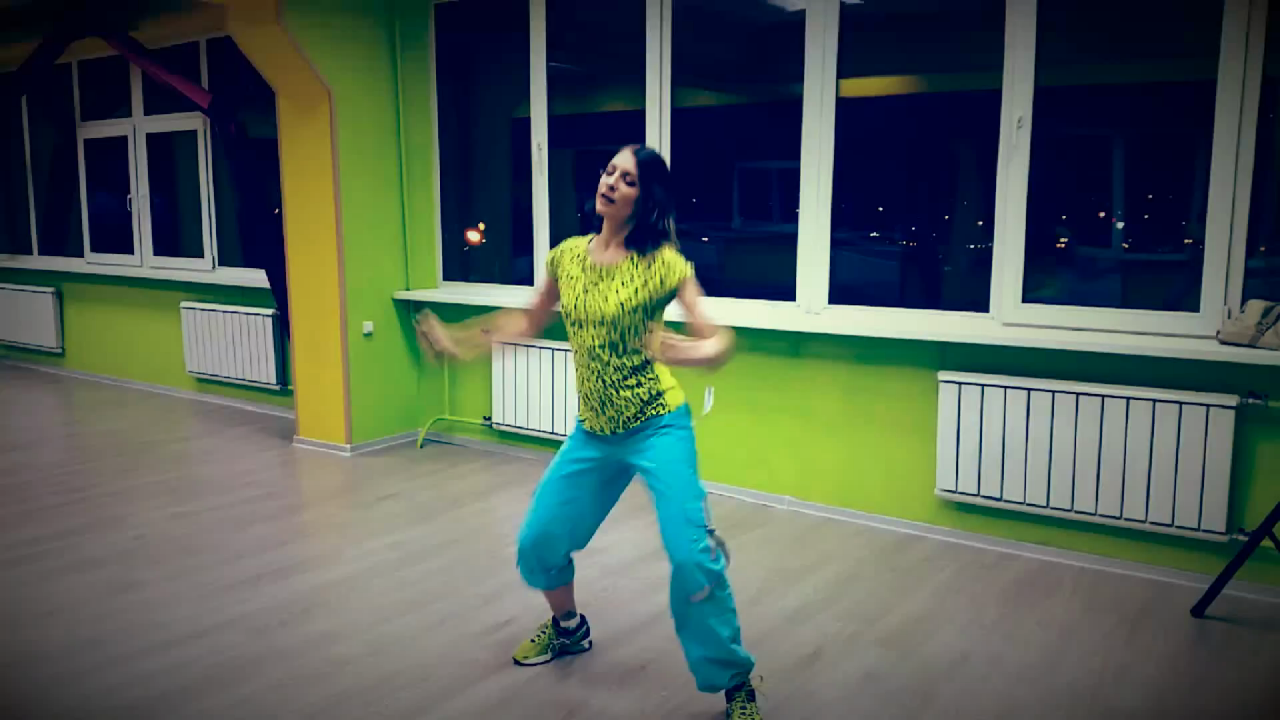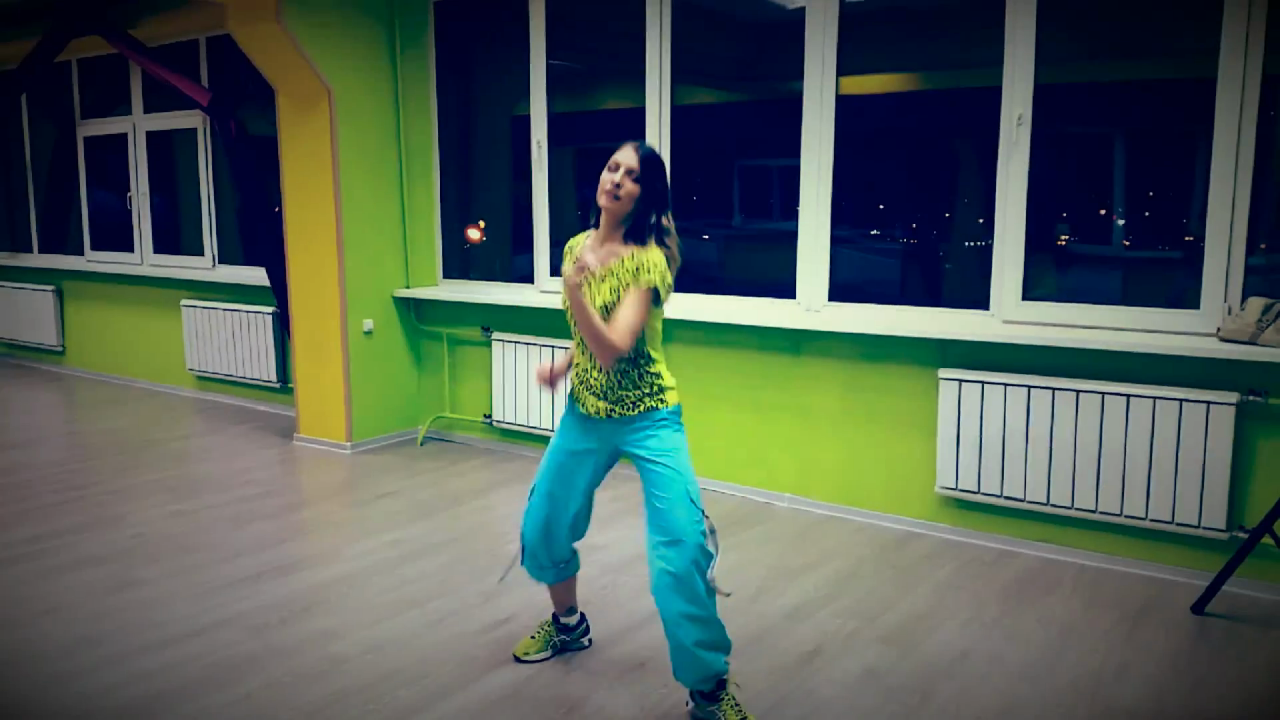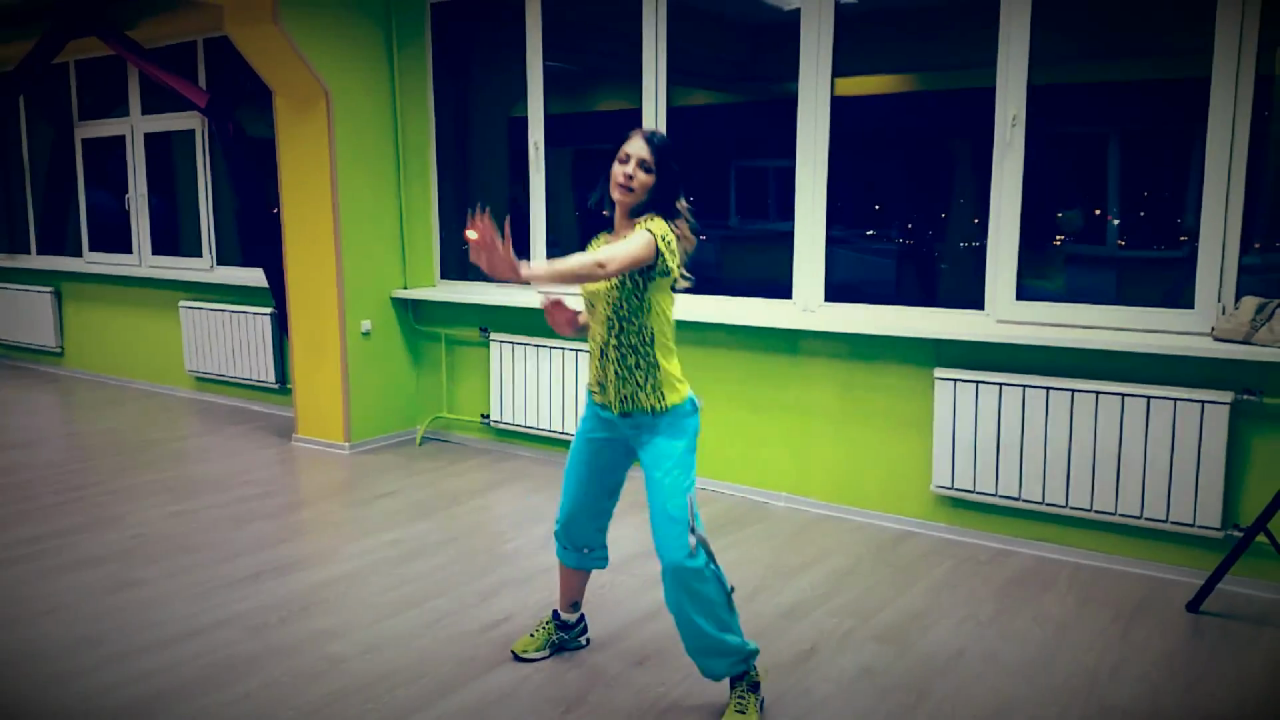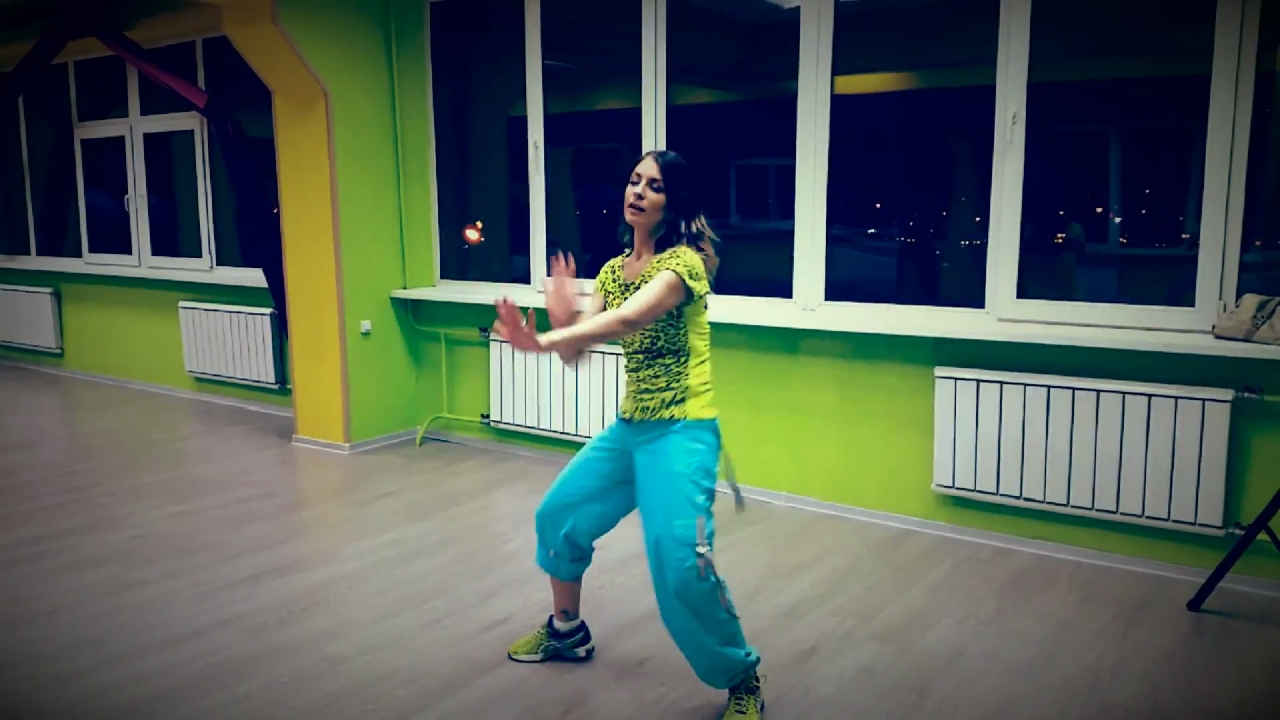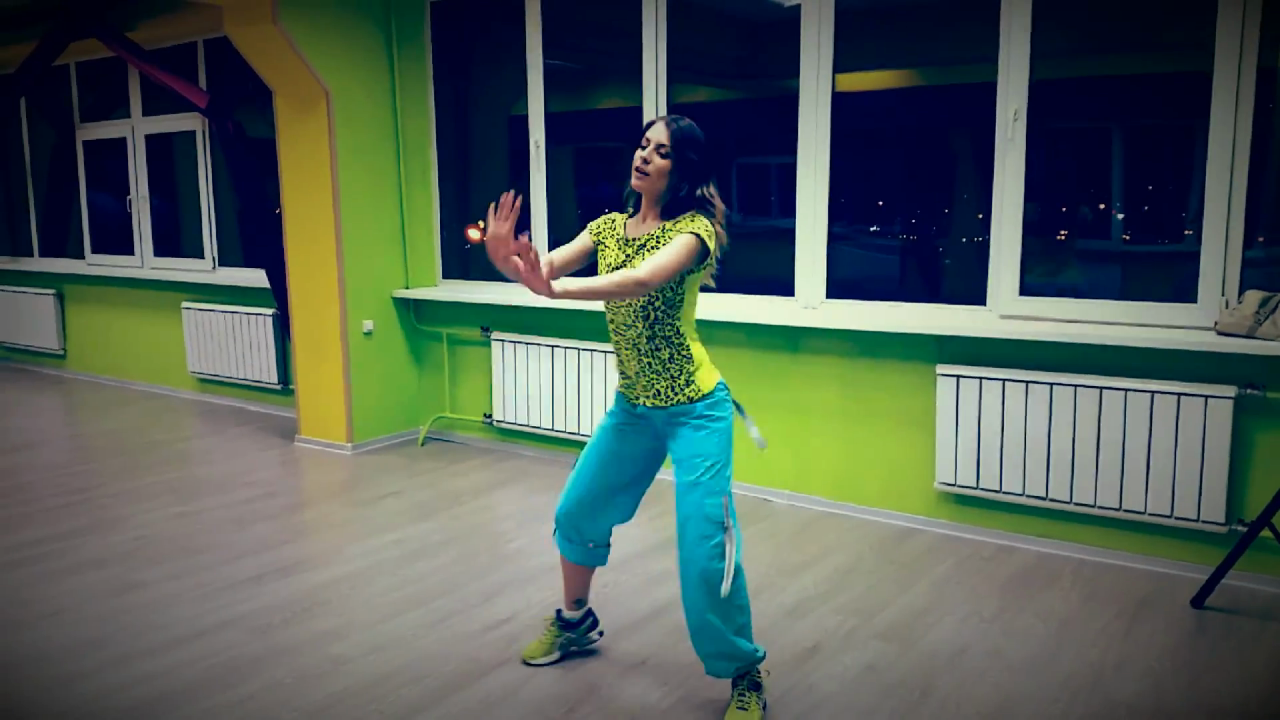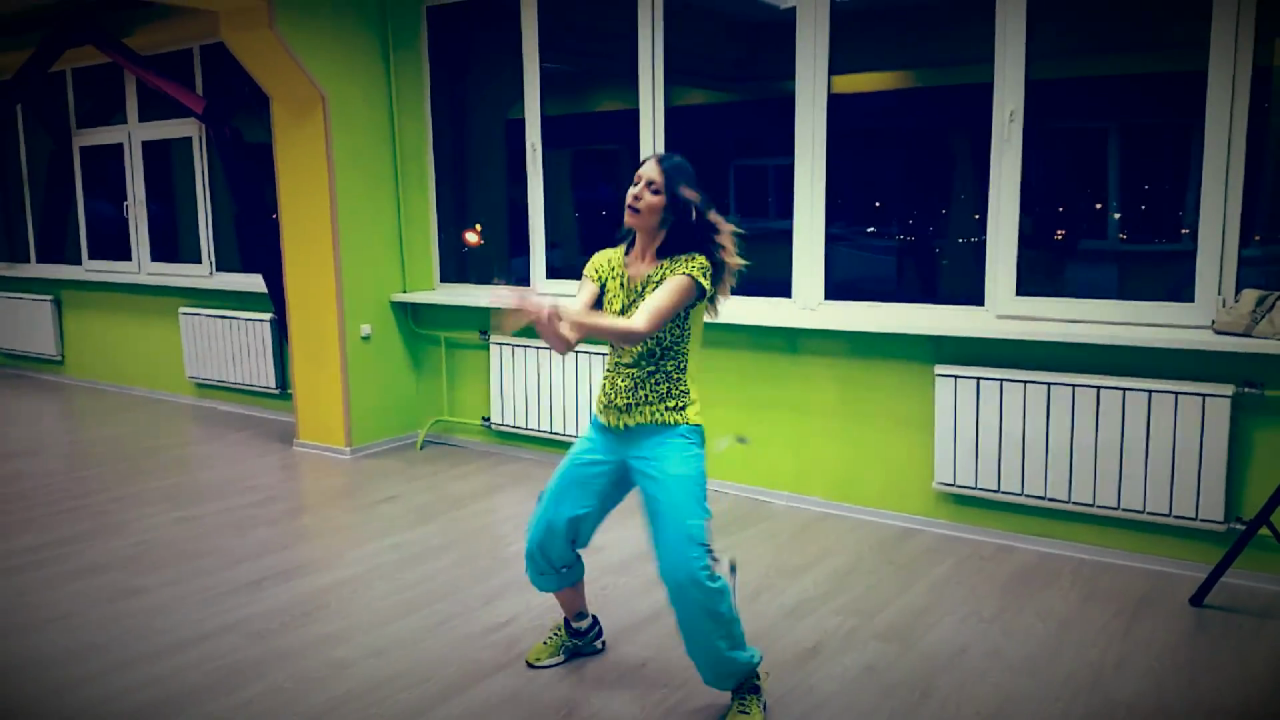
dt=0.2s
person 1, frame 1
left shoulder: (664, 264)
right shoulder: (567, 255)
left elbow: (720, 345)
right elbow: (529, 322)
left wrist: (682, 350)
right wrist: (460, 341)
left hip: (657, 427)
right hip: (594, 433)
left knee: (691, 555)
right knee: (539, 542)
right ankle: (568, 626)
person 1, frame 2
left shoulder: (650, 259)
right shoulder: (574, 247)
left elbow: (615, 350)
left wrist: (583, 303)
right wrist: (564, 364)
left hip: (650, 420)
right hip: (584, 416)
left knee: (682, 540)
right knee: (542, 532)
right ankle: (568, 623)
person 1, frame 3
left shoulder: (656, 232)
right shoulder: (603, 243)
left elbow: (593, 269)
left wrist: (516, 271)
right wrist: (569, 318)
left hip: (663, 416)
right hip: (605, 409)
left knee: (678, 550)
right knee: (577, 519)
right ankle: (568, 622)
person 1, frame 4
left shoulder: (685, 261)
right shoulder: (612, 269)
left elbow: (624, 319)
right elbow: (576, 354)
left wrist: (541, 342)
right wrist: (559, 309)
left hip: (682, 433)
right hip: (628, 429)
left knee: (681, 565)
right knee: (559, 516)
right ankle: (565, 629)
person 1, frame 5
left shoulder: (695, 229)
right shoulder: (607, 228)
left elbow: (641, 279)
right elbow: (545, 268)
left wrist: (550, 282)
right wrist: (507, 250)
left hip: (697, 411)
right hip: (632, 409)
left knee: (703, 546)
right knee: (579, 512)
right ankle: (575, 623)
person 1, frame 6
left shoulder: (691, 267)
right shoulder: (606, 263)
left elbow: (636, 329)
right elbow: (566, 334)
left wrist: (564, 313)
right wrist: (546, 320)
left hip: (668, 437)
right hip: (604, 431)
left knee: (686, 568)
right knee: (544, 541)
right ankle: (580, 628)
